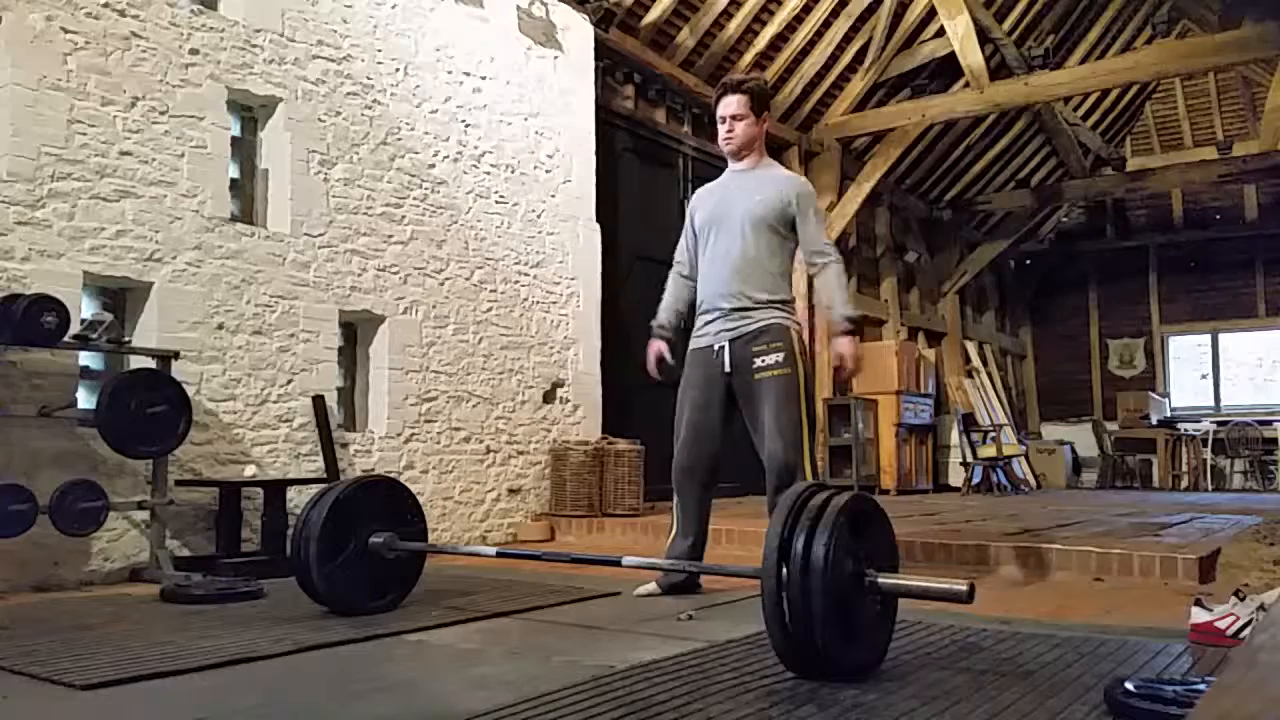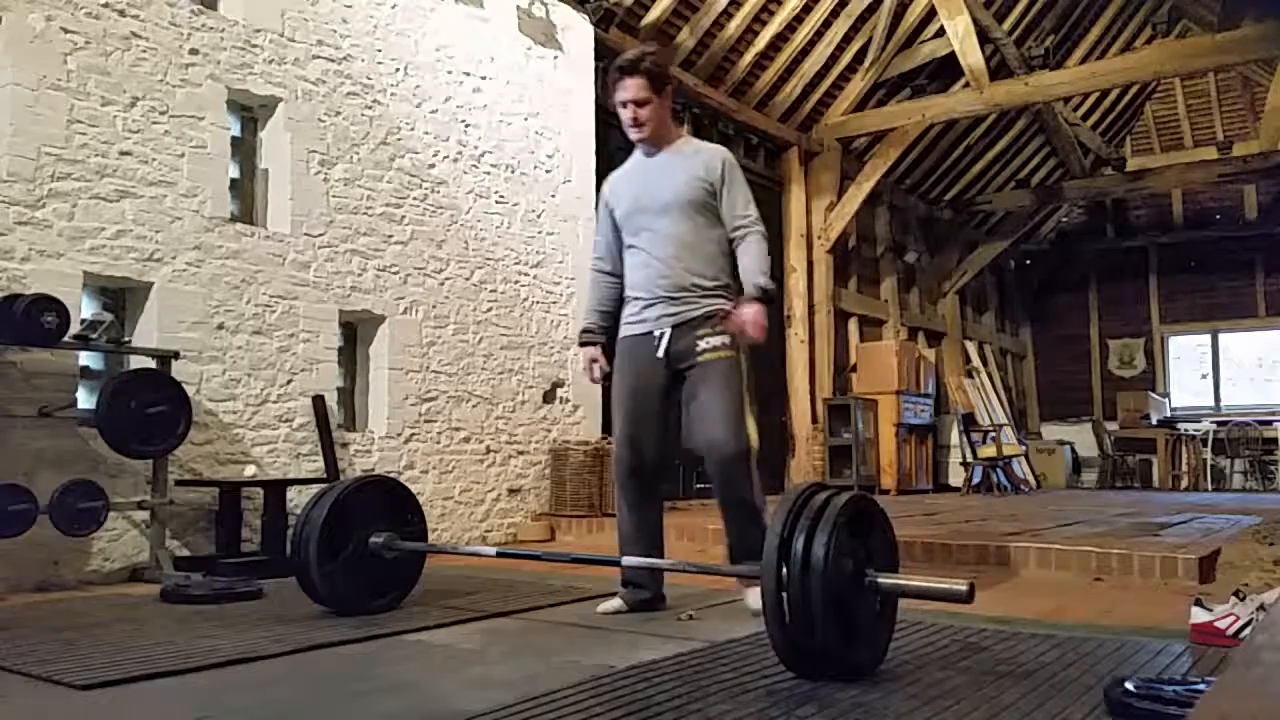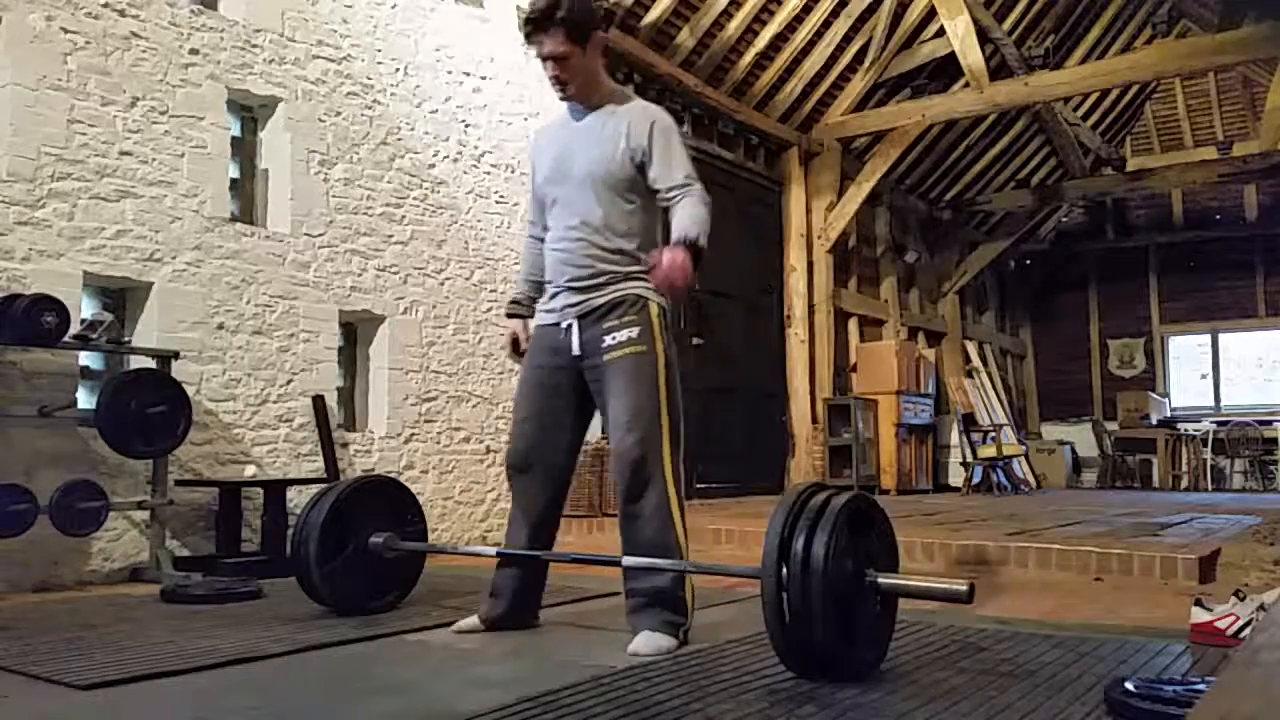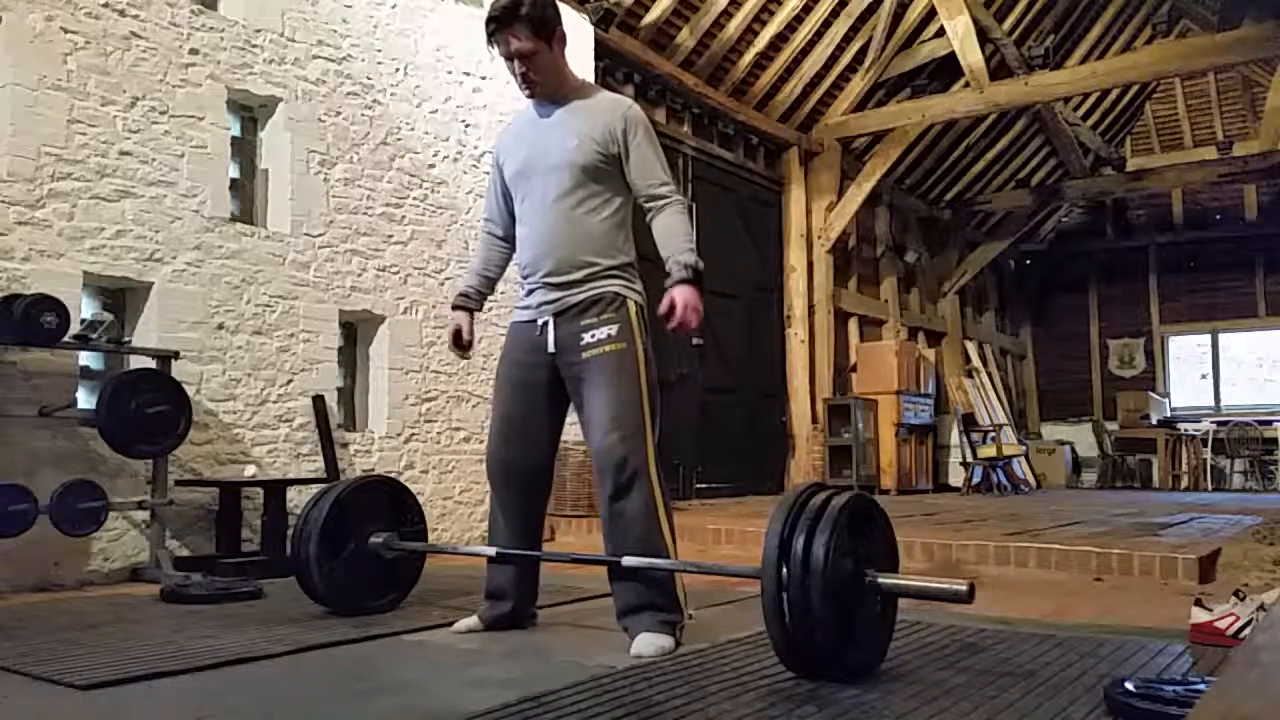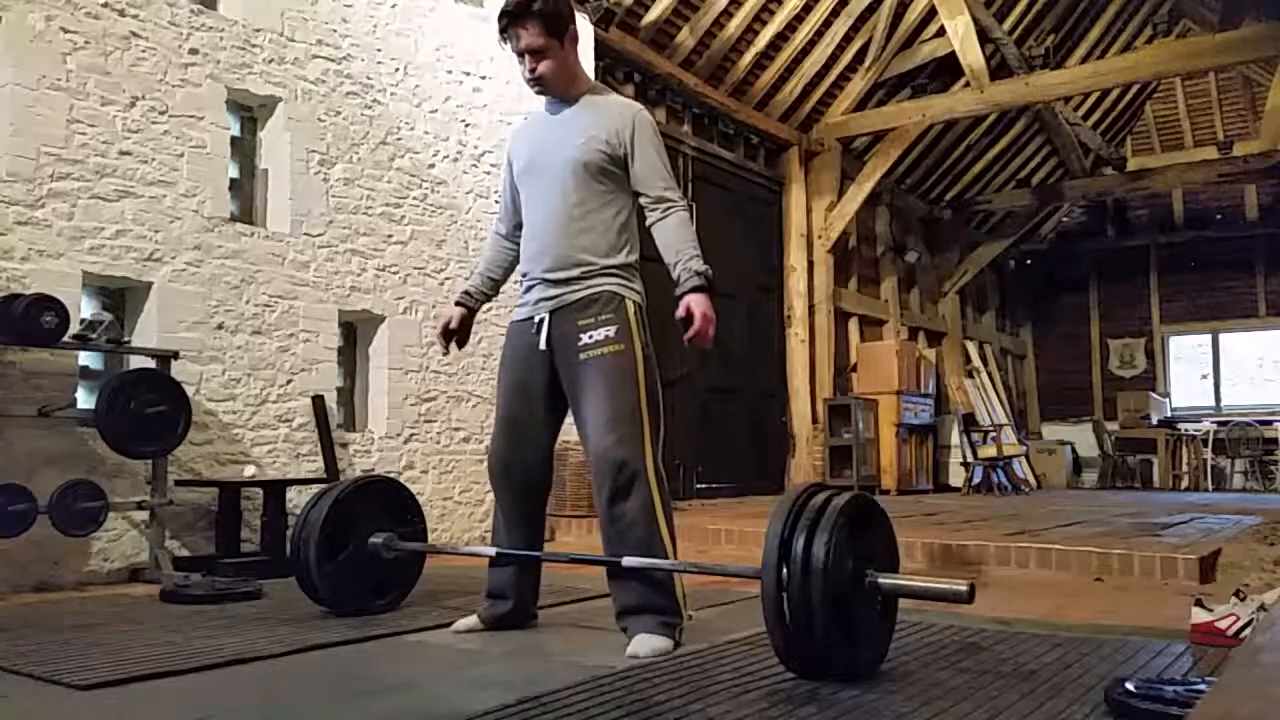
dt=1s
person 1, frame 1
left shoulder: (791, 187)
right shoulder: (703, 197)
left elbow: (825, 261)
right elbow: (684, 271)
left wrist: (843, 327)
right wrist: (662, 329)
left hip: (766, 335)
right hip: (706, 342)
left knee: (785, 457)
right knee: (691, 461)
right ankle: (680, 568)
person 1, frame 2
left shoulder: (712, 161)
right shoulder: (616, 183)
left elbow: (749, 232)
right elbow: (605, 268)
left wrist: (755, 297)
right wrist: (591, 335)
left hip: (706, 325)
right hip: (639, 335)
left knee: (723, 444)
right knee: (634, 461)
left ankle: (756, 569)
right ankle: (641, 585)
person 1, frame 3
left shoulder: (645, 122)
right shoulder: (545, 140)
left elbow: (687, 196)
left wrist: (683, 247)
right wrist: (520, 306)
left hip: (625, 312)
right hip: (555, 321)
left knee: (640, 459)
right knee: (531, 462)
left ankle: (659, 612)
right ankle: (512, 599)
person 1, frame 4
left shoulder: (616, 115)
right shoulder: (510, 137)
left elbow: (663, 199)
right elbow: (497, 231)
left wrist: (684, 274)
right wrist: (467, 301)
left hip: (603, 309)
right hip: (531, 319)
left knee: (622, 457)
right knee: (511, 463)
left ankle: (652, 613)
right ankle: (509, 599)
person 1, frame 5
left shoulder: (624, 118)
right shoulder: (524, 136)
left elbow: (666, 209)
left wrist: (693, 284)
right wrist: (468, 300)
left hip: (601, 307)
right hip: (530, 315)
left knee: (620, 457)
right knee: (513, 463)
left ankle: (651, 614)
right ankle: (510, 599)
